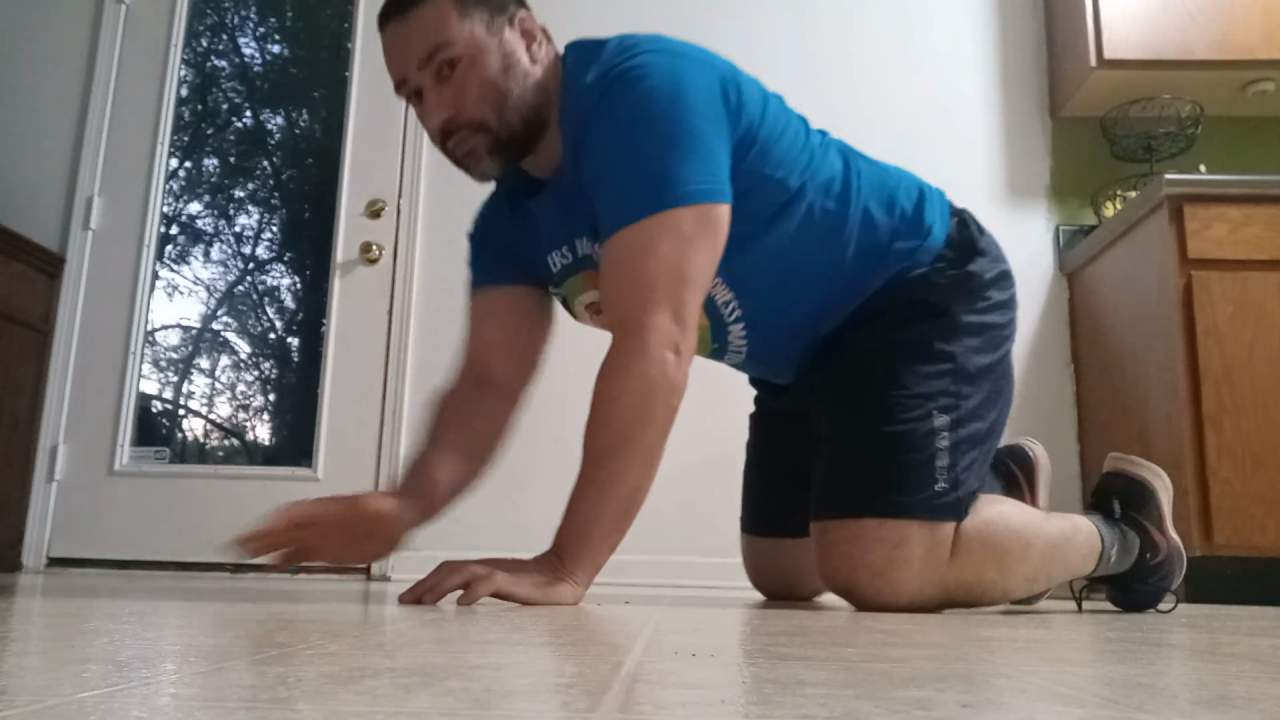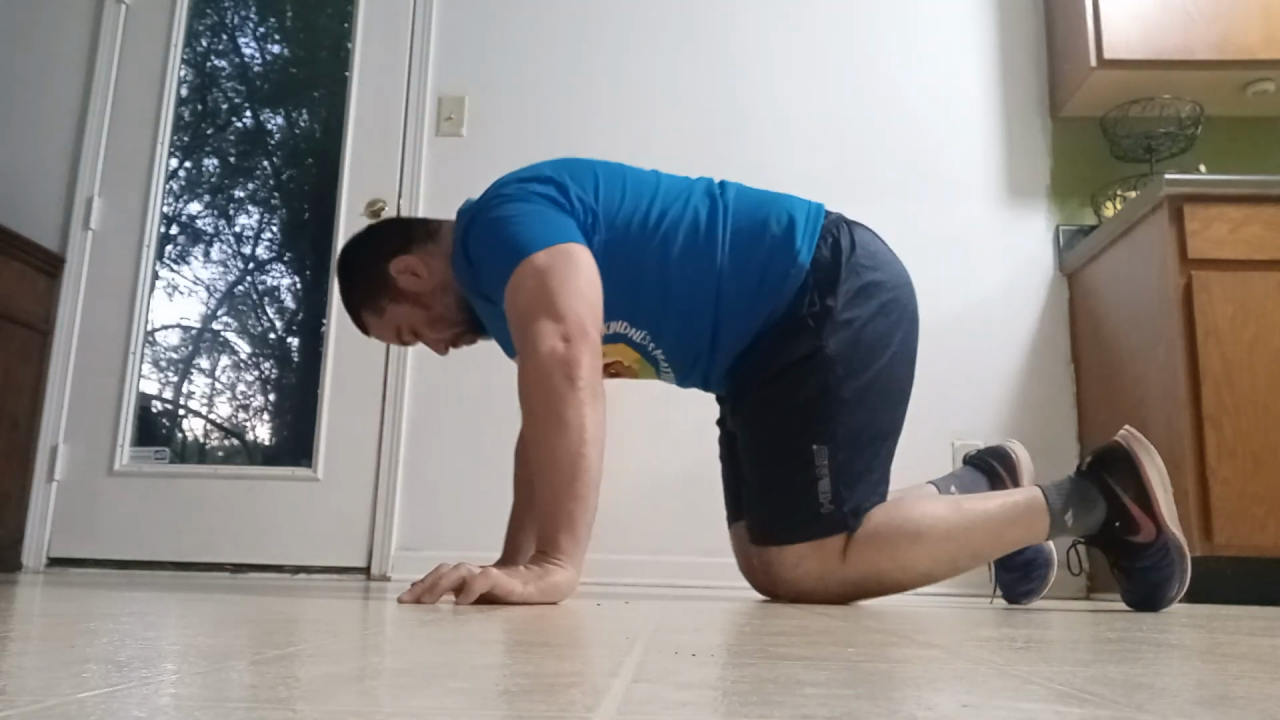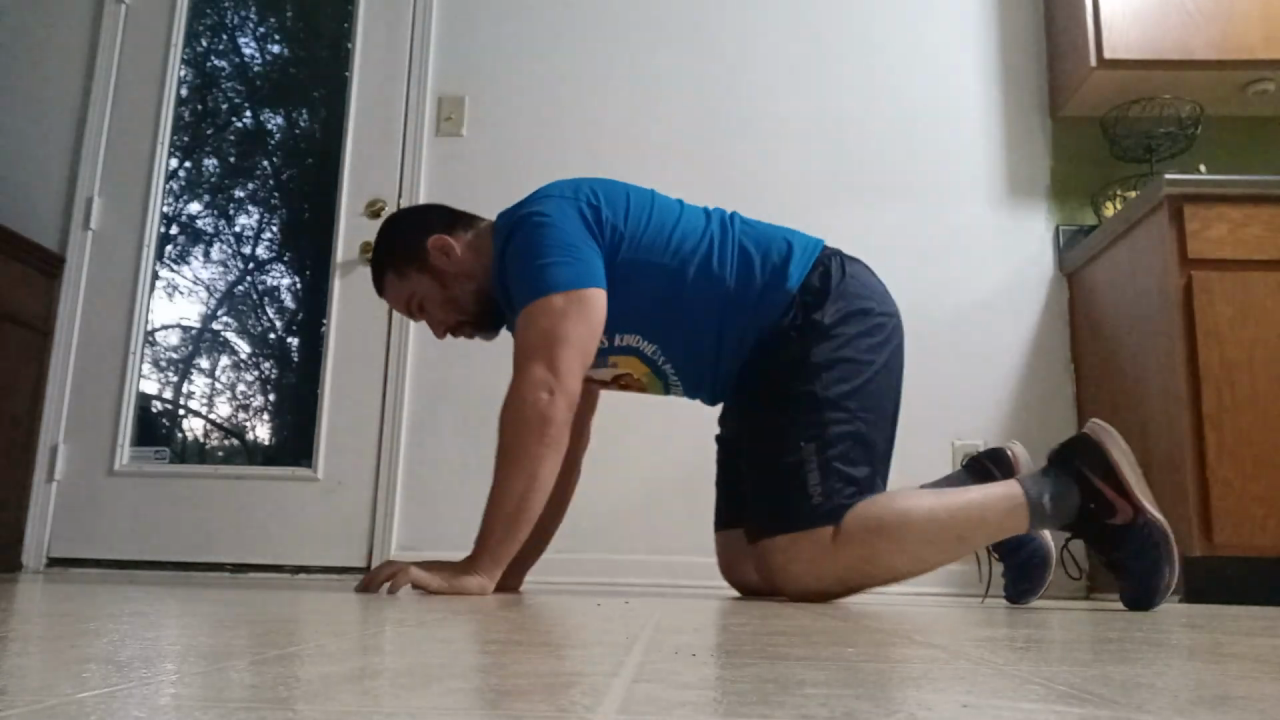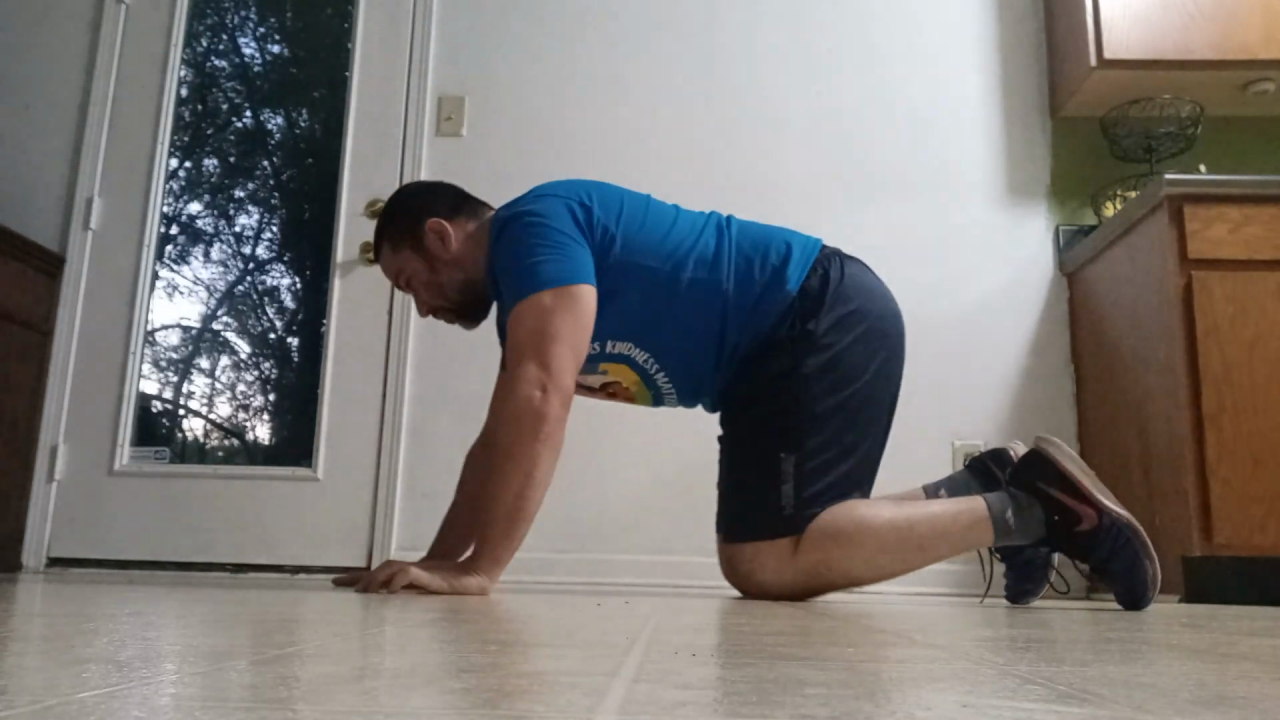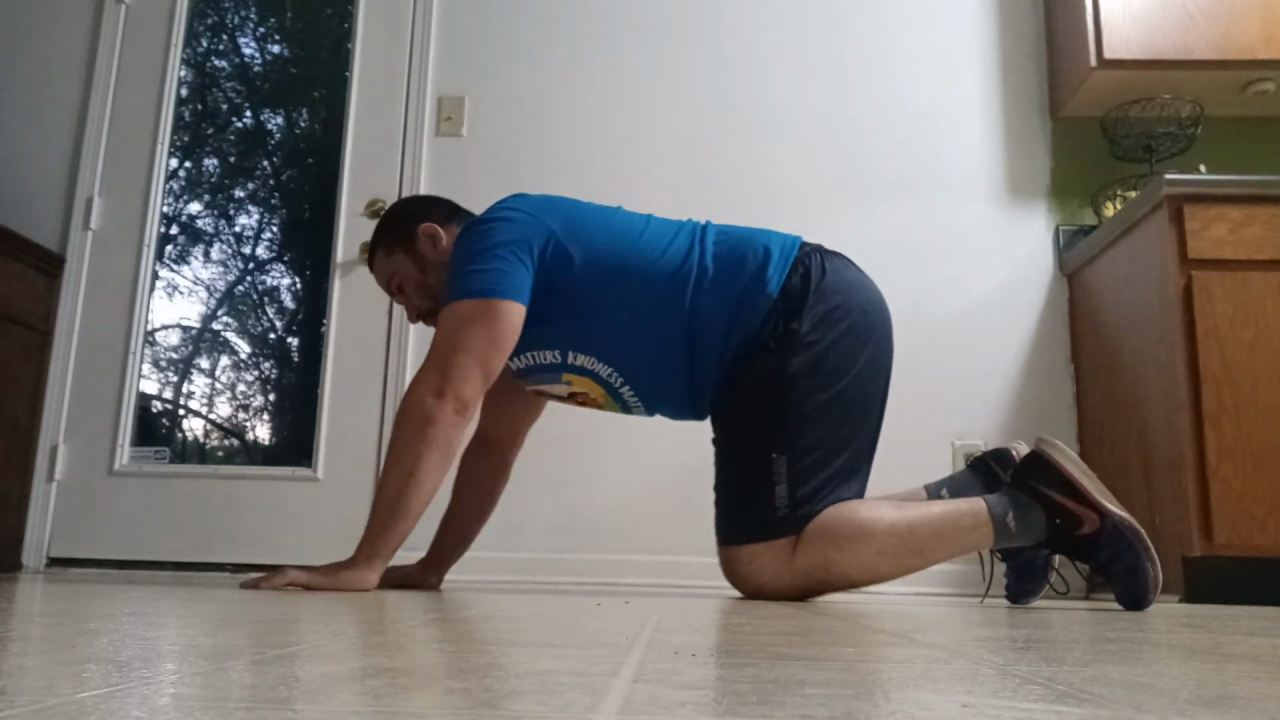
dt=1s
person 1, frame 1
left shoulder: (636, 93)
right shoulder: (512, 221)
left elbow: (652, 342)
right elbow: (488, 385)
left wrist: (567, 566)
right wrist: (401, 510)
left hip: (931, 297)
right hip: (806, 360)
left knee: (880, 566)
right knee: (783, 574)
left ankle: (1119, 528)
right ankle: (993, 482)
person 1, frame 2
left shoulder: (501, 225)
right shoulder: (512, 279)
left elbow: (567, 365)
right elbow: (547, 428)
left wrist: (555, 565)
right wrist: (511, 566)
left hip: (835, 299)
right hip: (776, 336)
left knee: (809, 565)
right knee: (767, 565)
left ankle: (1091, 498)
right ankle: (981, 487)
person 1, frame 3
left shoulder: (539, 232)
right shoulder: (533, 291)
left elbow: (543, 404)
right elbow: (561, 446)
left wrist: (481, 570)
right wrist: (510, 573)
left hip: (825, 319)
right hip: (778, 354)
left knee: (804, 563)
right knee: (750, 568)
left ankle: (1069, 487)
right ankle: (985, 488)
person 1, frame 4
left shoulder: (532, 230)
right shoulder: (528, 289)
left elbow: (540, 400)
right elbow: (502, 439)
left wrist: (479, 570)
right wrist: (435, 561)
left hip: (827, 321)
right hip: (790, 348)
left knee: (771, 564)
right knee: (756, 559)
left ankle: (1029, 505)
right ankle: (985, 488)
person 1, frame 5
left shoulder: (499, 237)
right shoulder: (516, 311)
left elbow: (442, 402)
right elbow: (492, 447)
left wrist: (367, 562)
right wrist: (430, 568)
left hip: (811, 316)
right hip: (790, 338)
left knee: (767, 563)
right knee: (779, 549)
left ankle: (1024, 509)
right ankle: (990, 488)
